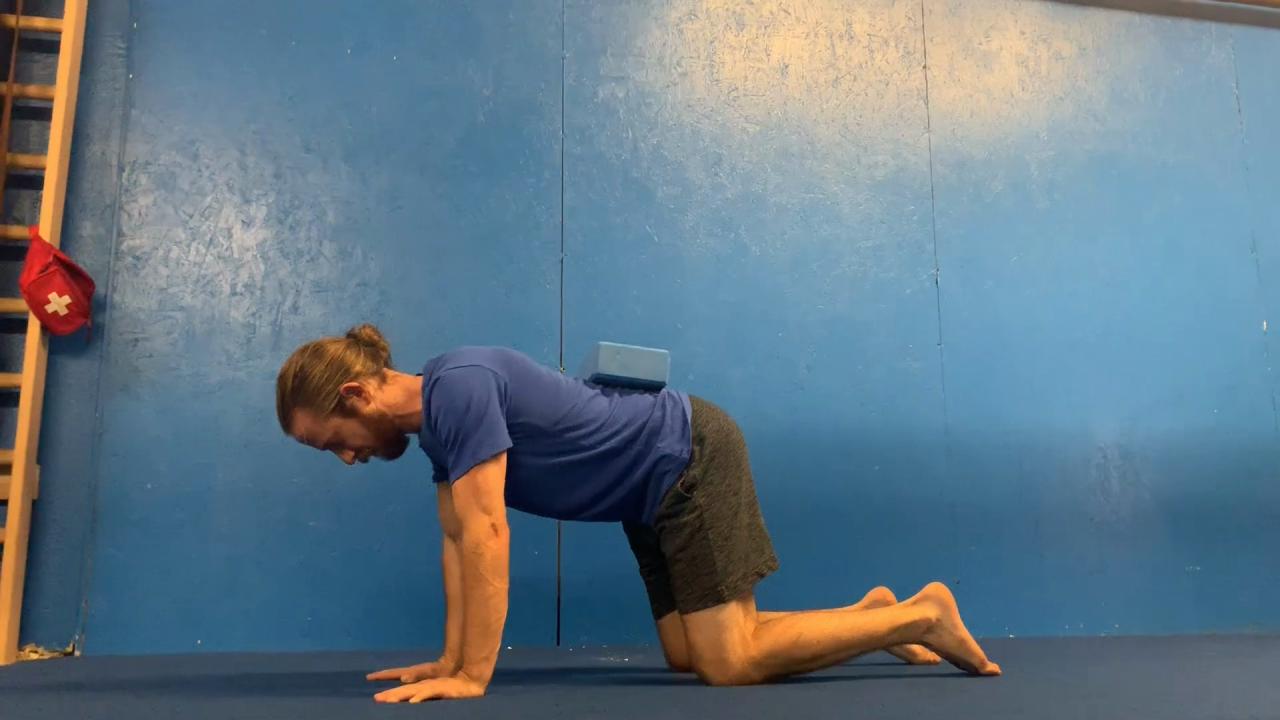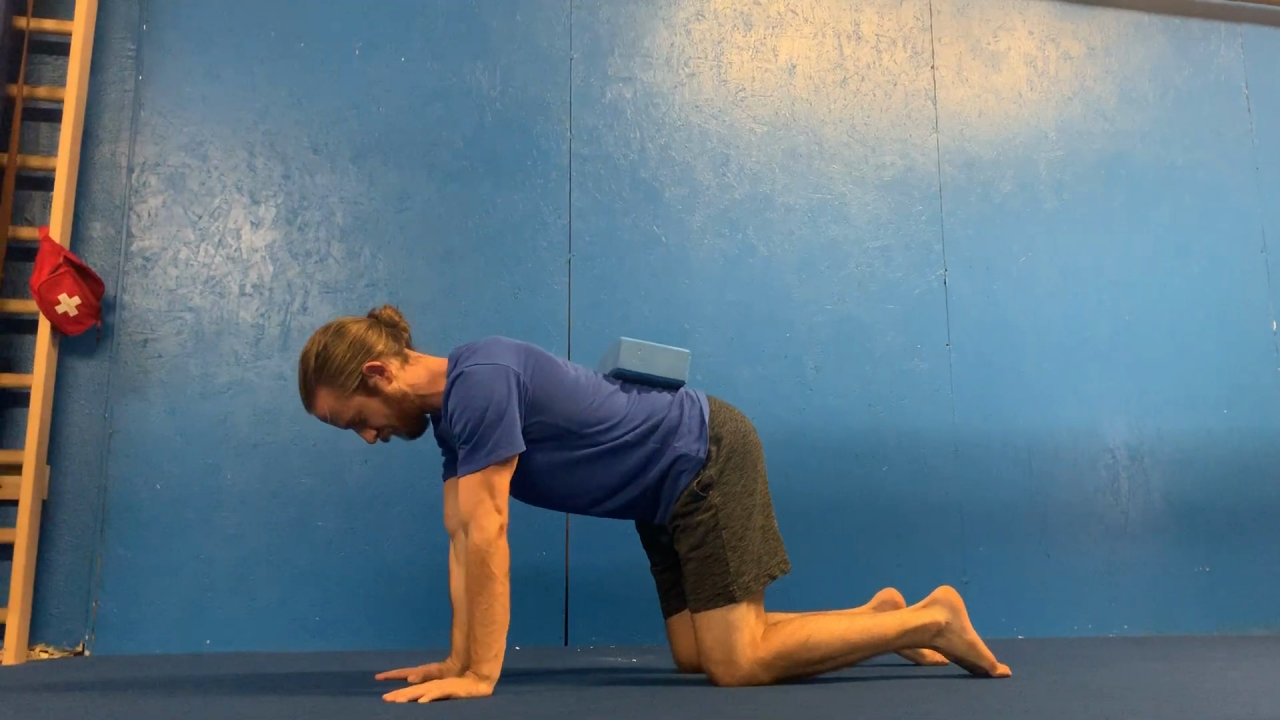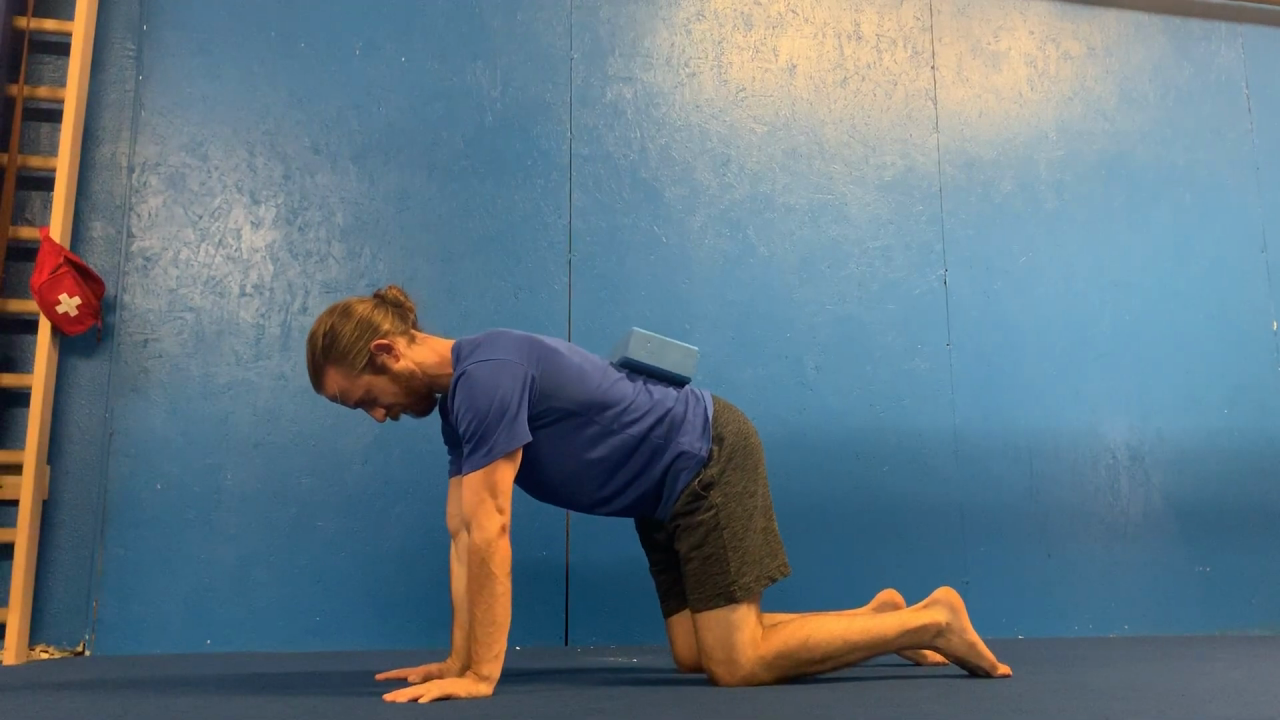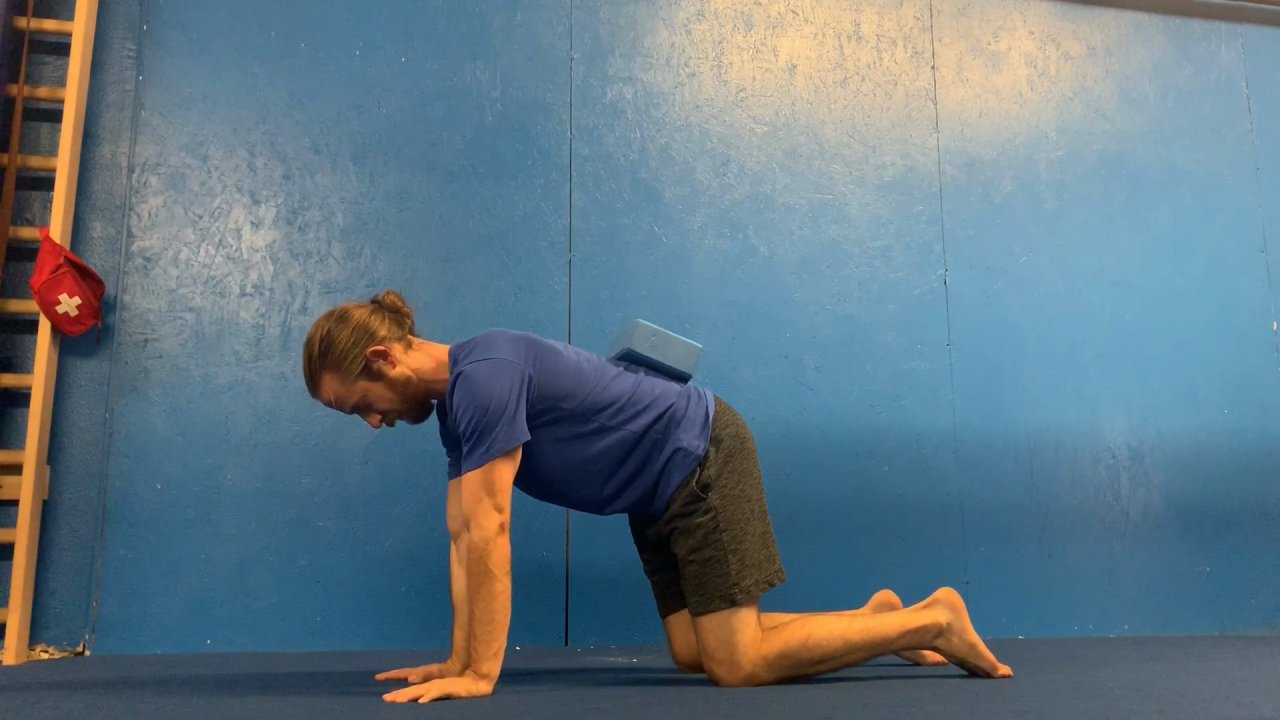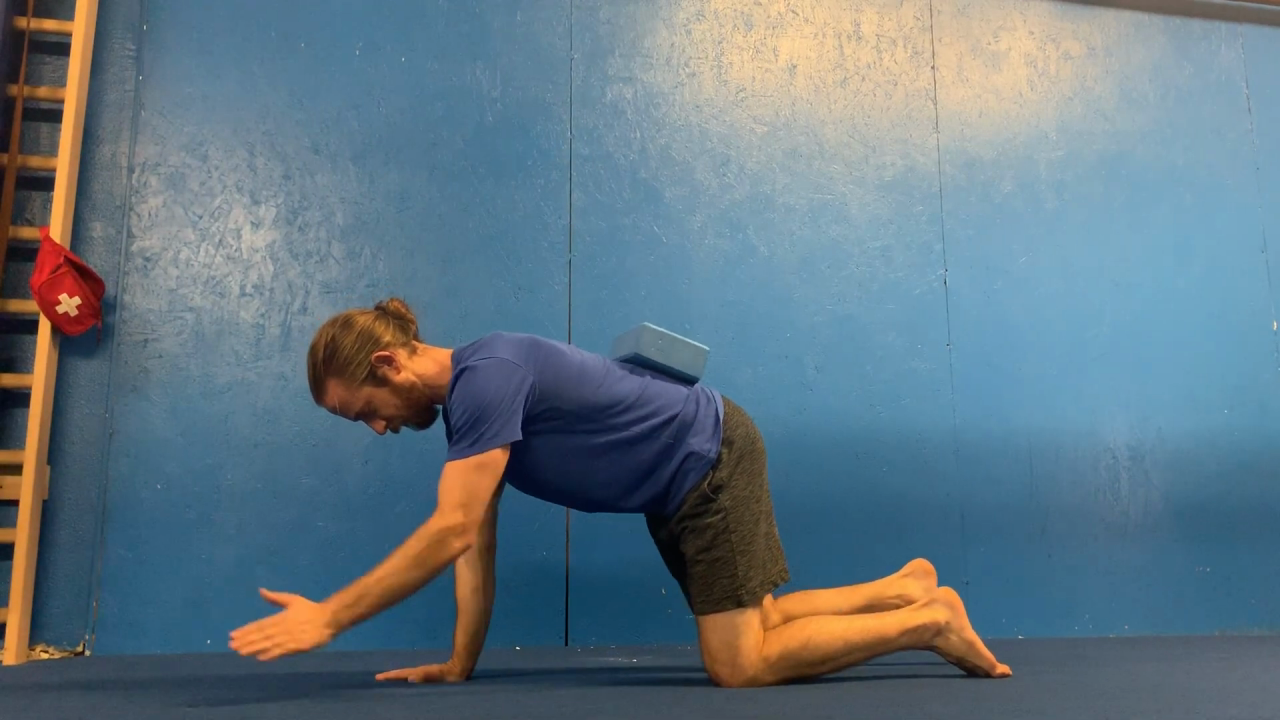
dt=1s
person 1, frame 1
left shoulder: (457, 389)
right shoulder: (433, 421)
left elbow: (489, 538)
right elbow: (458, 539)
left wrist: (474, 675)
right wrist: (450, 659)
left hip: (690, 459)
right hip: (660, 488)
left knee: (731, 662)
right knee: (691, 655)
left ankle: (920, 616)
right ankle: (867, 614)
person 1, frame 2
left shoulder: (477, 383)
right shoulder: (449, 411)
left elbow: (487, 539)
right elbow: (462, 540)
left wrist: (481, 674)
right wrist: (459, 659)
left hip: (705, 459)
right hip: (673, 486)
left knee: (738, 662)
right knee: (697, 654)
left ankle: (931, 620)
right ankle: (876, 616)
person 1, frame 3
left shoulder: (485, 375)
right shoulder: (457, 400)
left elbow: (489, 534)
right elbow: (462, 537)
left wrist: (481, 674)
right wrist: (458, 658)
left hip: (706, 460)
right hip: (670, 487)
left knee: (738, 663)
right knee: (696, 655)
left ankle: (930, 620)
right ankle: (877, 617)
person 1, frame 4
left shoulder: (483, 375)
right shoulder: (453, 404)
left elbow: (489, 535)
right elbow: (463, 539)
left wrist: (482, 673)
right wrist: (458, 658)
left hip: (701, 458)
right hip: (663, 486)
left knee: (739, 663)
right knee: (695, 653)
left ankle: (933, 620)
right ankle: (873, 617)
person 1, frame 5
left shoulder: (485, 379)
right shoulder: (453, 406)
left elbow: (454, 531)
right elbow: (475, 545)
left wrist: (329, 619)
right wrist: (460, 661)
left hip: (713, 460)
right hip: (680, 483)
left knee: (743, 663)
right knee: (754, 625)
left ankle: (929, 620)
right ankle: (903, 588)
